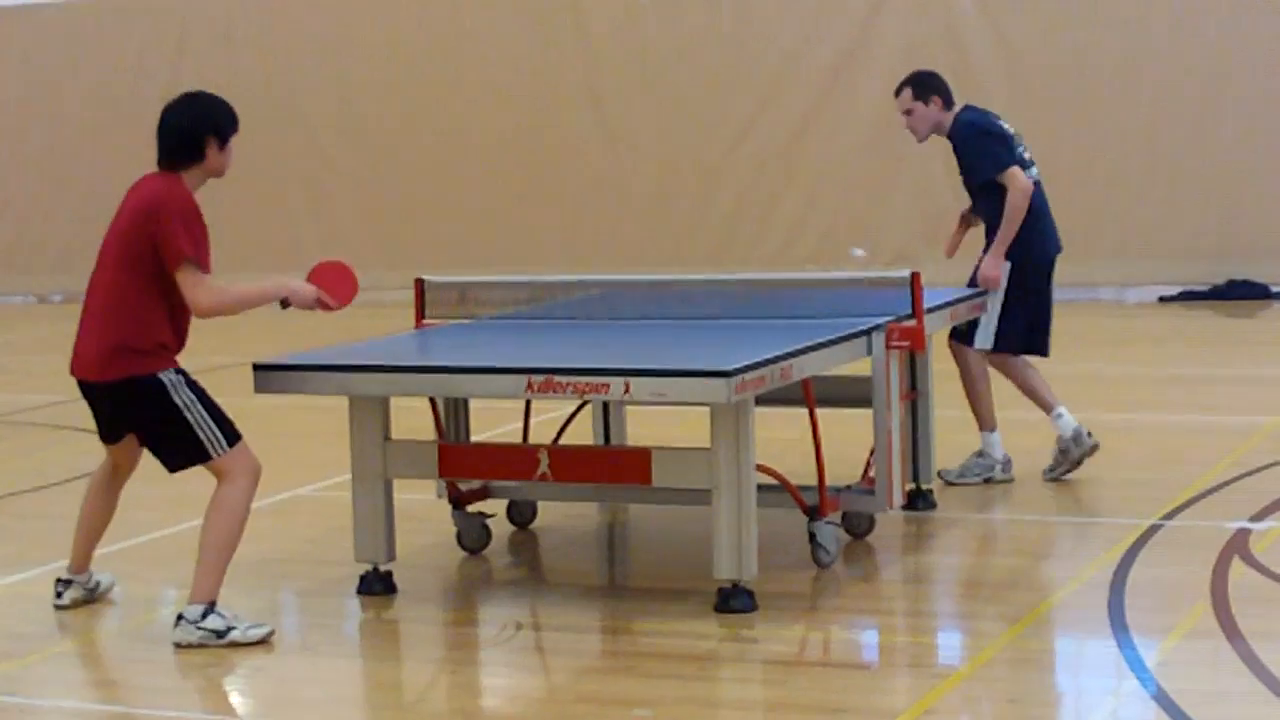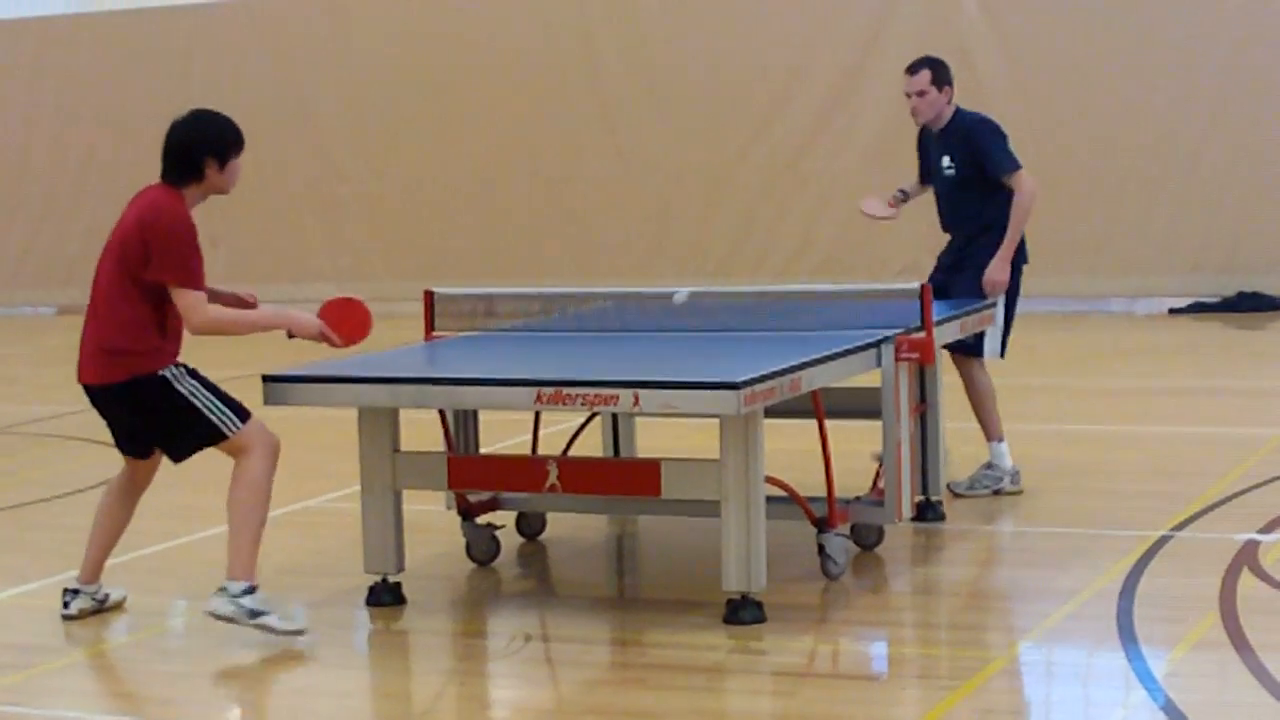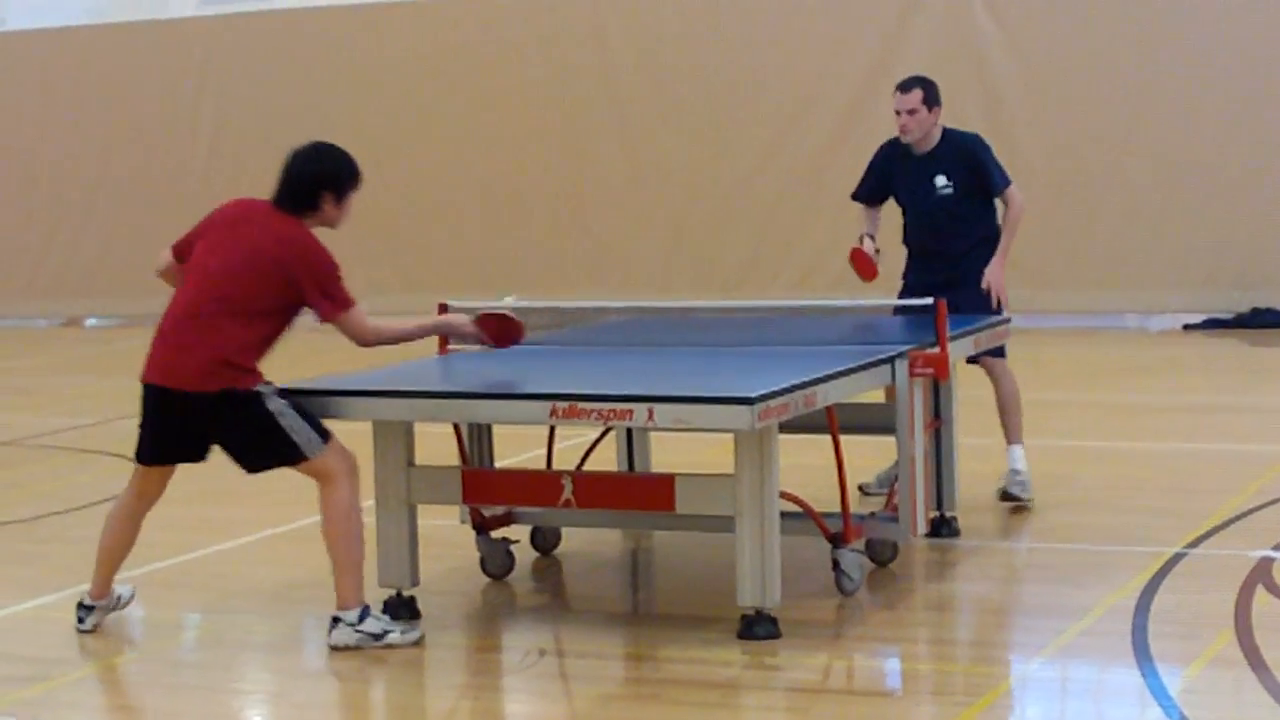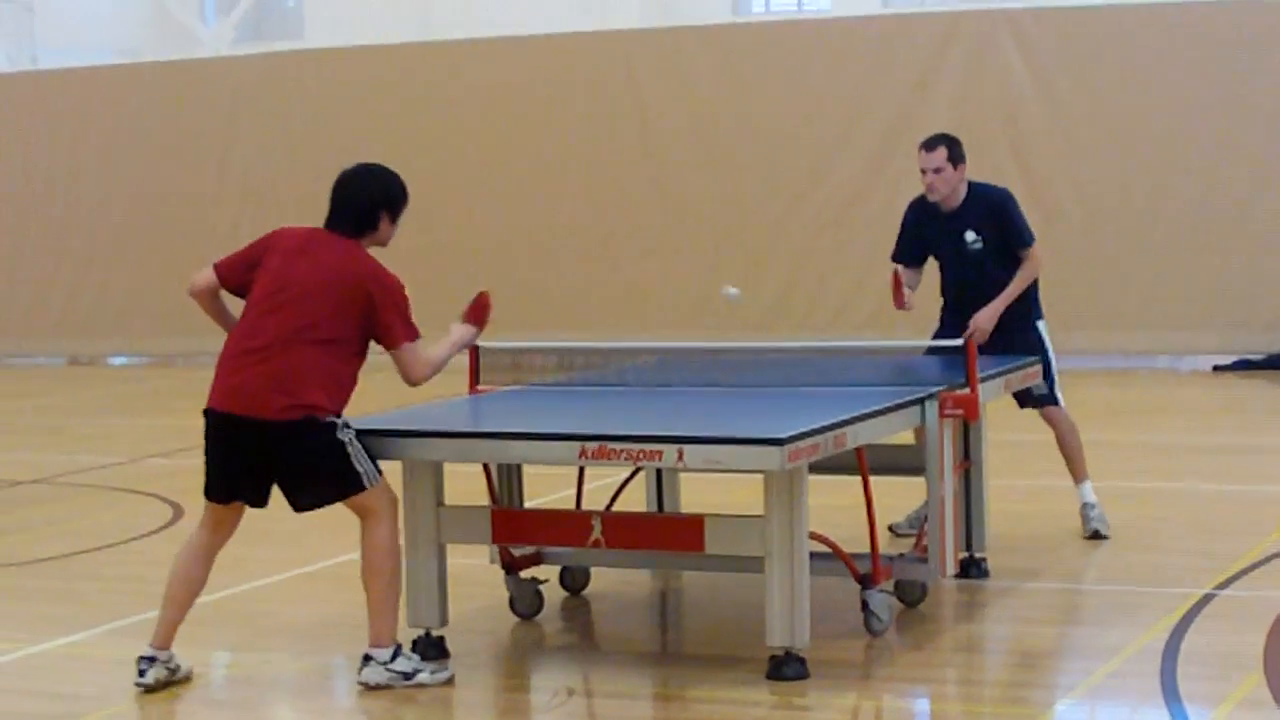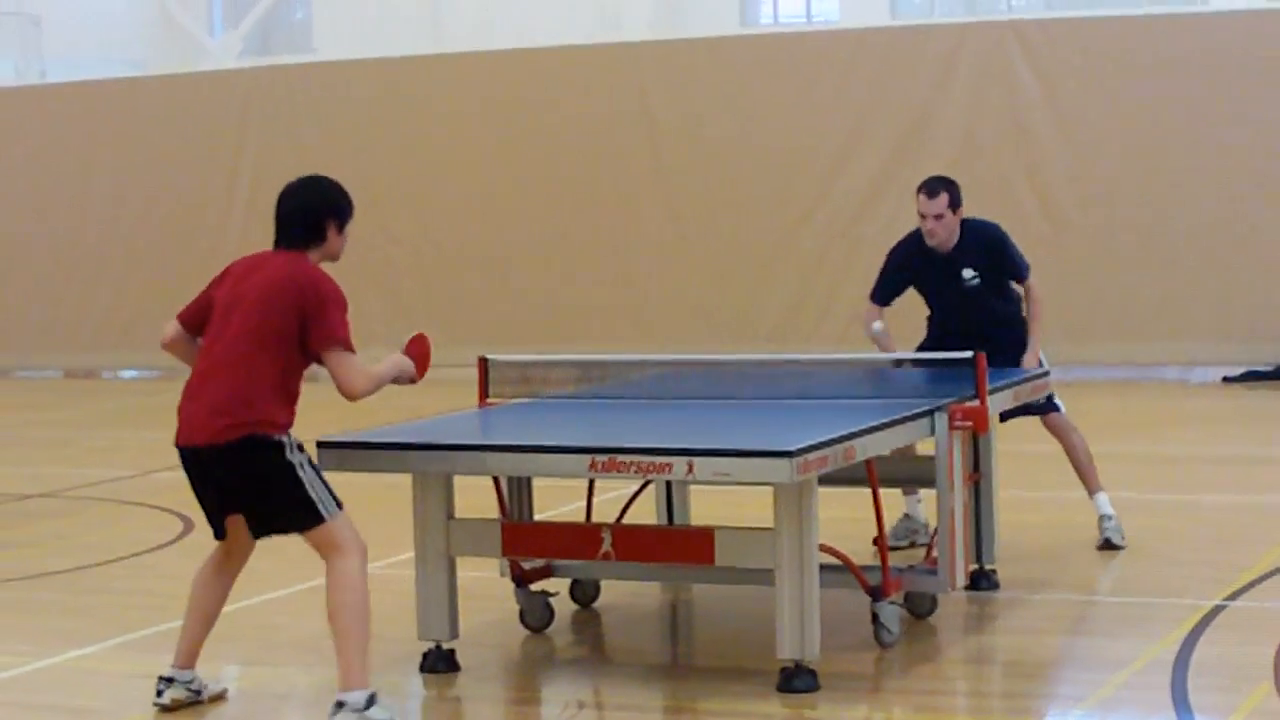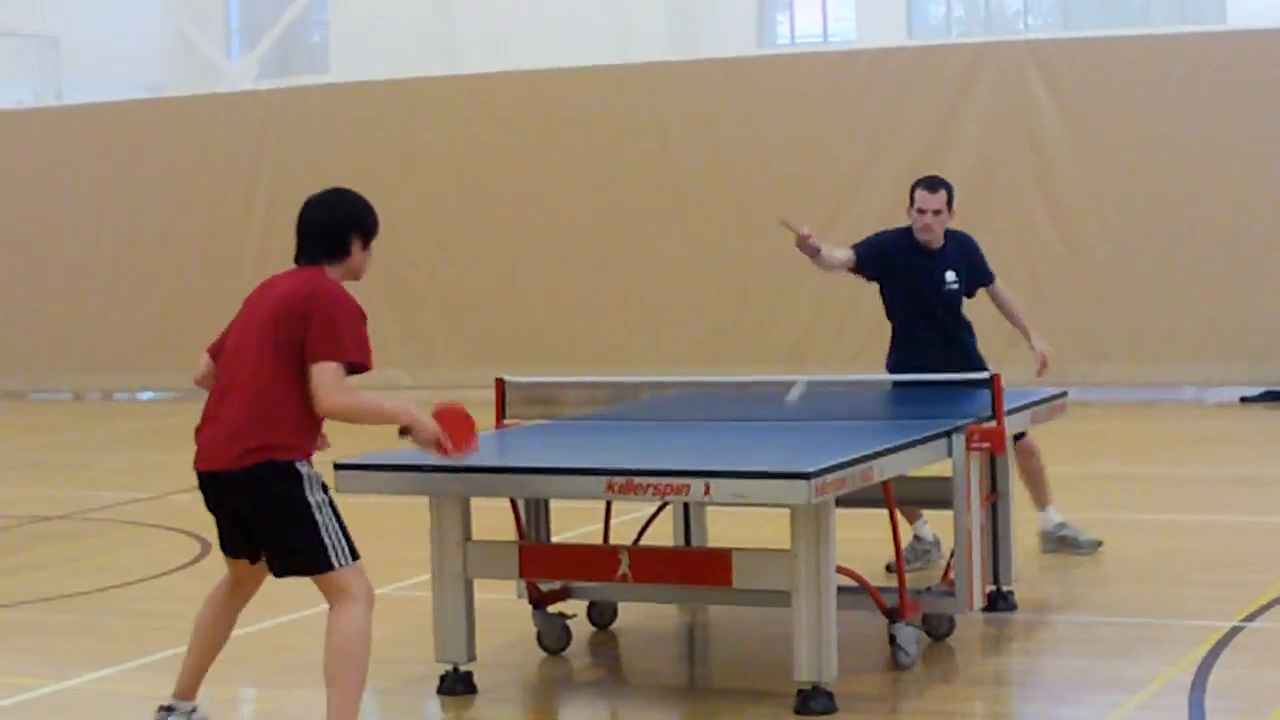
dt=0.3s
person 1, frame 1
left shoulder: (148, 190)
right shoulder: (176, 204)
right elbow: (203, 301)
left wrist: (206, 285)
right wrist: (283, 288)
left hip: (98, 359)
right hip: (140, 365)
left knee: (122, 455)
right knee: (240, 469)
left ankle: (75, 578)
right ankle: (199, 614)
person 1, frame 2
left shoulder: (152, 202)
right shoulder: (170, 219)
right elbow: (199, 319)
left wrist: (221, 296)
right wrist: (285, 319)
left hip: (105, 365)
right hip: (138, 367)
left knee: (140, 466)
right knee: (259, 446)
left ankle: (85, 588)
right ankle: (238, 589)
person 1, frame 3
left shoulder: (233, 213)
right shoulder: (307, 254)
left elbow: (169, 266)
right elbow: (364, 334)
right wrist: (444, 325)
left hip: (162, 373)
right hip: (224, 384)
left knee: (145, 484)
right knee: (338, 471)
left ankle: (95, 600)
right ankle: (351, 617)
person 1, frame 4
left shoulder: (281, 242)
right shoulder: (378, 281)
left elbow: (201, 287)
right elbow: (416, 372)
right wrist: (459, 337)
left hip: (229, 405)
right hip: (298, 414)
left knee: (215, 528)
right knee: (380, 509)
left ankle: (155, 658)
right ankle: (383, 655)
person 1, frame 5
left shoulder: (238, 271)
right shoulder: (318, 288)
left elbow: (172, 337)
right elbow: (352, 384)
right wrist: (393, 366)
left hip: (195, 435)
right hip: (253, 435)
left knee: (233, 548)
right knee: (346, 550)
person 1, frame 6
left shoulder: (268, 292)
right shoulder: (333, 301)
left elbow: (207, 374)
right elbow: (332, 400)
right wrist: (409, 415)
left hip: (215, 459)
right hip: (270, 461)
left knee: (242, 577)
right knee: (351, 594)
person 2, frame 1
left shoulder: (971, 131)
right shoulder: (974, 122)
left elbow: (1022, 185)
right elbow: (1012, 176)
left wrist: (996, 254)
right wrist: (975, 208)
left hip: (1017, 249)
right hip: (1029, 247)
left knee: (964, 342)
right knee: (1003, 352)
left ankle: (994, 454)
right ankle: (1069, 429)
person 2, frame 2
left shoulder: (976, 130)
right shoulder: (928, 136)
left elbow: (1025, 188)
left wrist: (1003, 258)
right wrist: (907, 194)
left hip: (991, 257)
right hip: (959, 253)
left knee: (966, 355)
left ankle: (1003, 466)
person 2, frame 3
left shoulder: (968, 148)
right shoulder: (889, 157)
left elbow: (1014, 202)
right elbow: (869, 205)
left wrist: (997, 264)
right wrist: (868, 238)
left hip: (974, 275)
right hip: (922, 276)
left knee: (993, 361)
left ankle: (1018, 468)
person 2, frame 4
left shoulder: (996, 202)
right shoulder: (919, 213)
left elbow: (1032, 259)
right elbow: (911, 267)
left wrist: (994, 309)
right wrist: (906, 289)
left hip: (1014, 318)
right hip: (959, 321)
left knee: (1051, 410)
left ankle: (1088, 501)
person 2, frame 5
left shoulder: (988, 238)
right shoulder: (906, 253)
left elbow: (1030, 288)
right elbow: (873, 308)
left wrist: (1034, 350)
right wrist: (883, 337)
left hip: (1008, 341)
right hip: (948, 345)
left knee: (1056, 419)
left ankle: (1105, 514)
right ankle: (914, 518)
person 2, frame 6
left shoulder: (963, 246)
right shoulder: (887, 246)
left elbow: (992, 287)
right elbow: (840, 259)
left wrist: (1031, 336)
right wrist: (813, 250)
left hip: (964, 363)
right hip: (911, 372)
left knee: (1022, 441)
left ankle: (1052, 526)
right ankle: (924, 537)
